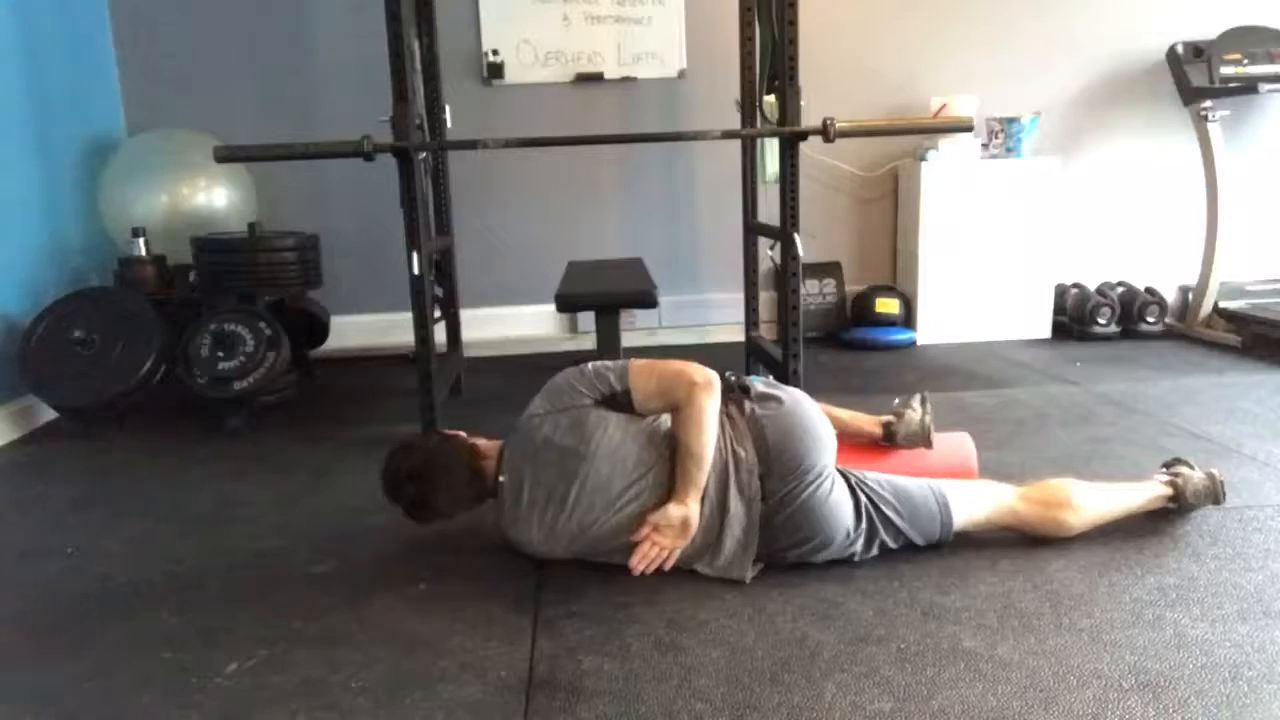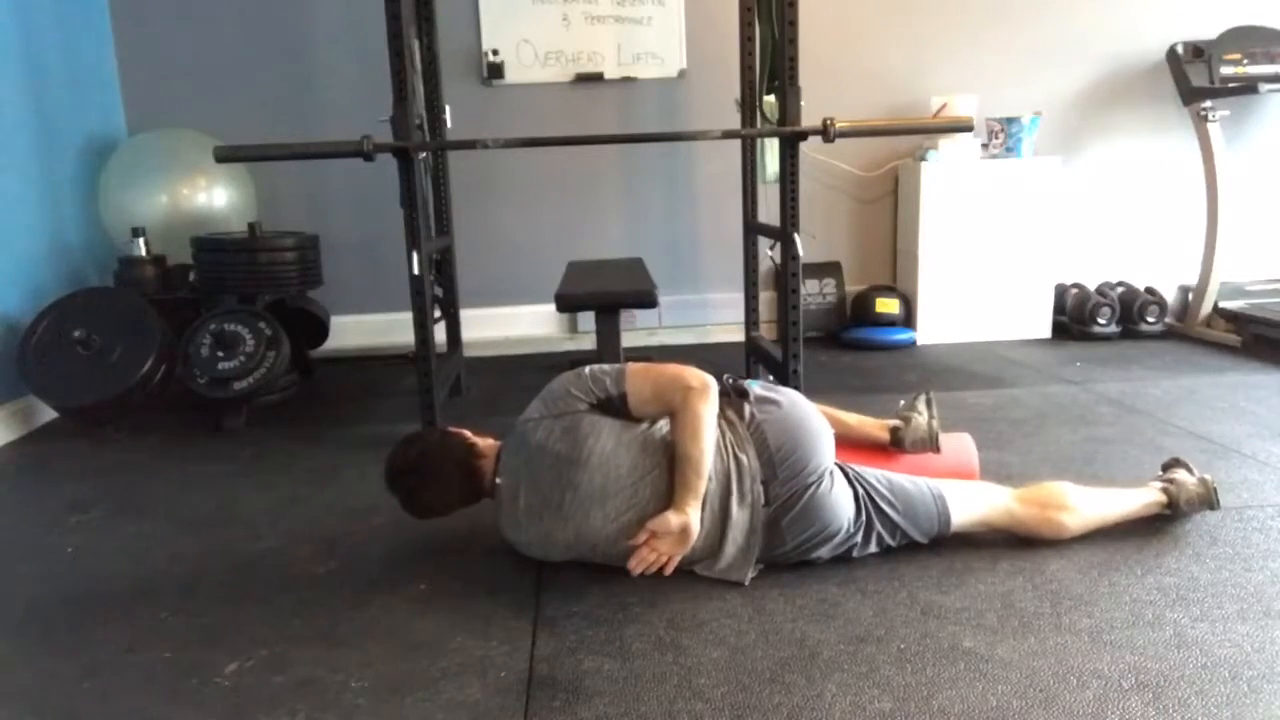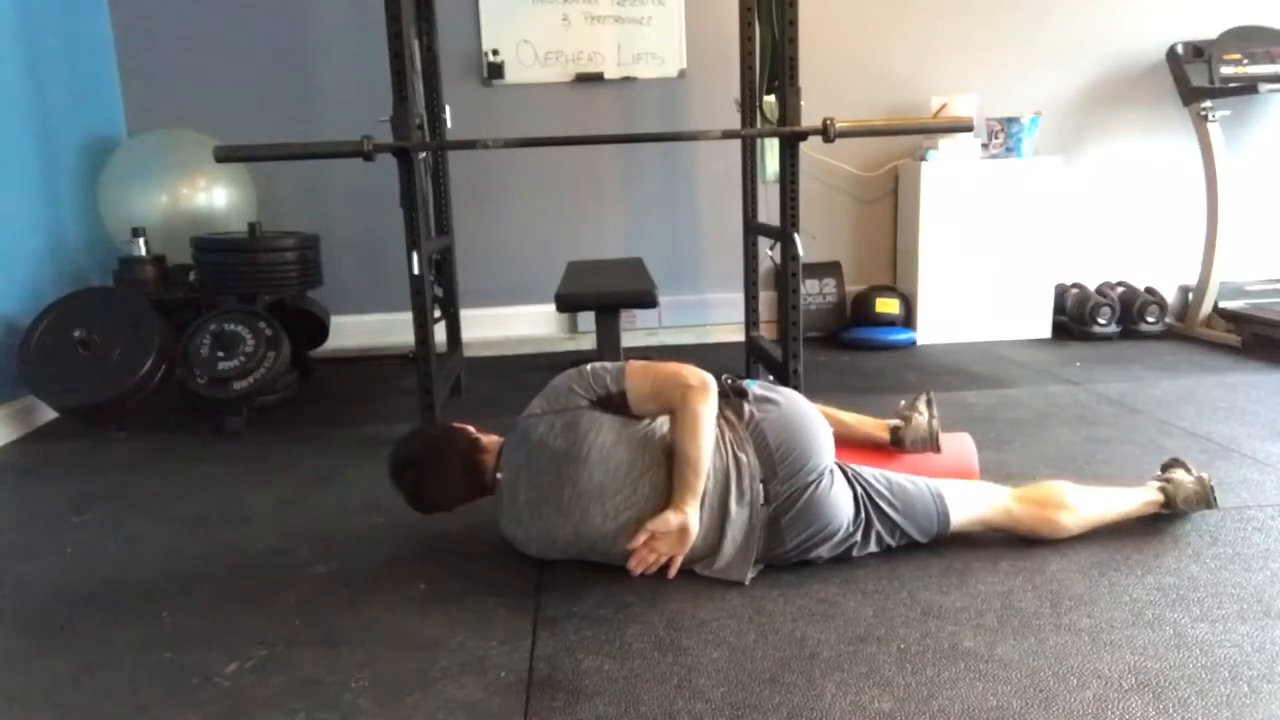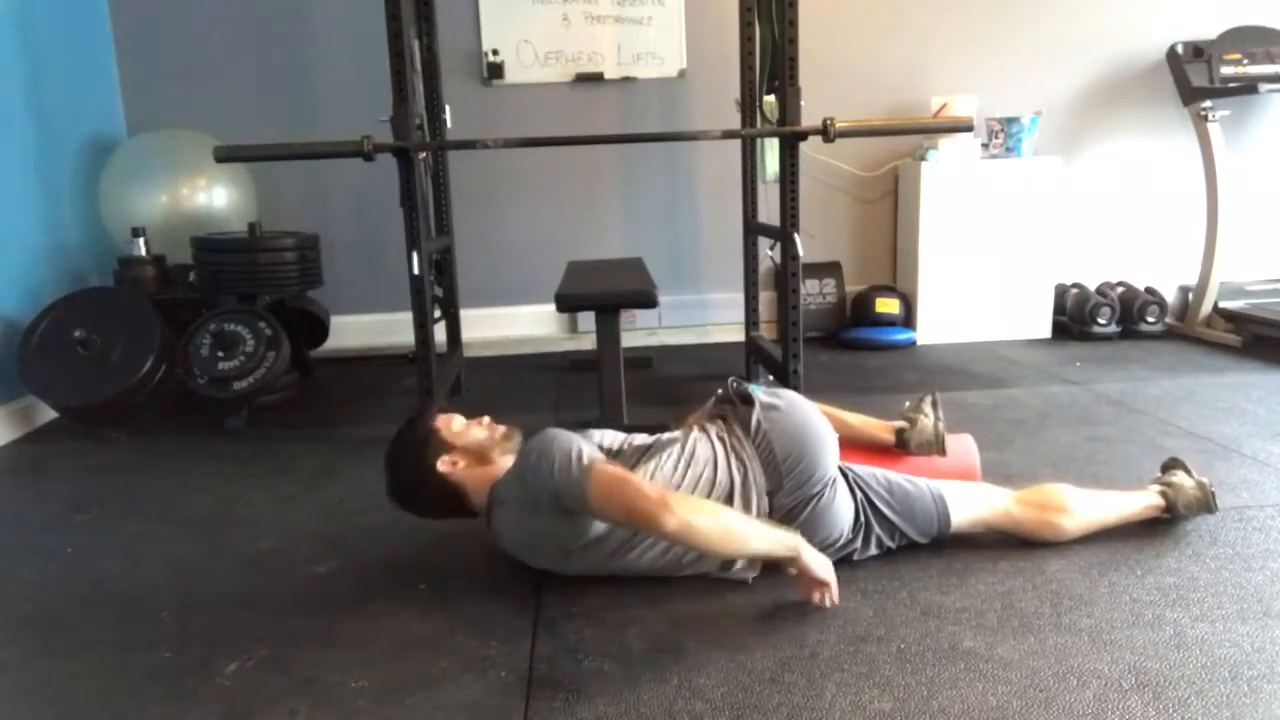
dt=1s
person 1, frame 1
left shoulder: (524, 531)
right shoulder: (557, 397)
right elbow: (698, 383)
right wrist: (686, 498)
left hip: (788, 522)
right hip: (768, 427)
left knee: (999, 501)
left ankle: (1167, 485)
person 1, frame 2
left shoulder: (523, 534)
right shoulder: (555, 403)
right elbow: (695, 388)
right wrist: (686, 505)
left hip: (790, 520)
right hip: (767, 424)
left ankle: (1164, 492)
person 1, frame 3
left shoulder: (521, 532)
right shoulder: (556, 401)
right elbow: (694, 385)
right wrist: (684, 506)
left hip: (784, 523)
right hip: (766, 429)
person 1, frame 4
left shoulder: (513, 536)
right shoulder: (542, 459)
right elbow: (662, 513)
right wrist: (795, 550)
right hip: (800, 503)
left ankle: (899, 433)
